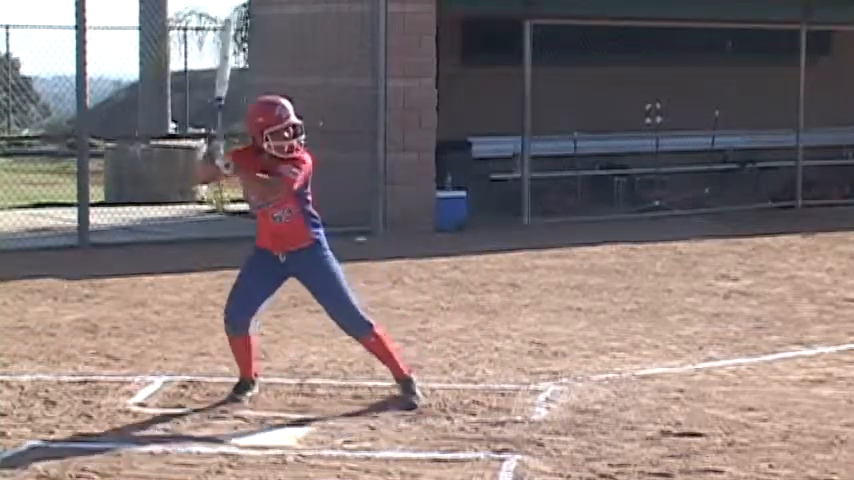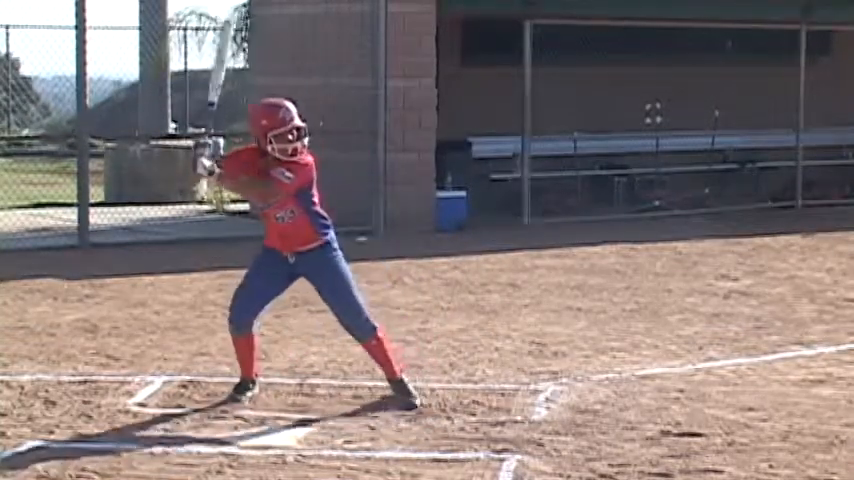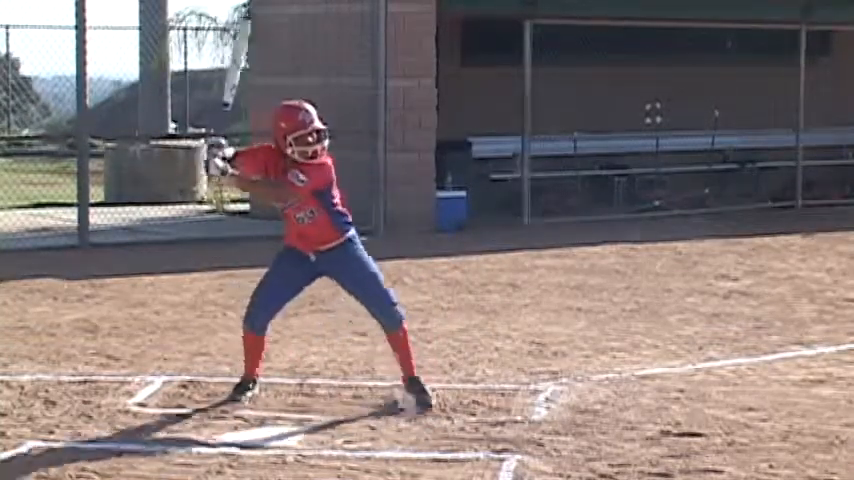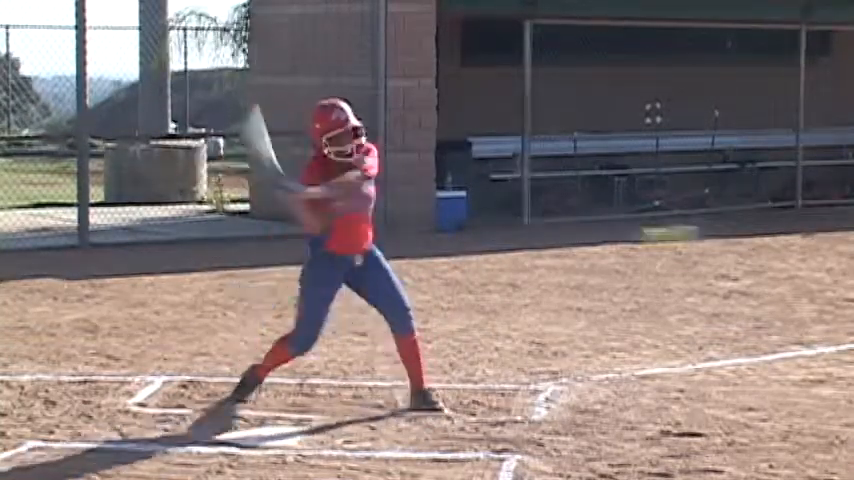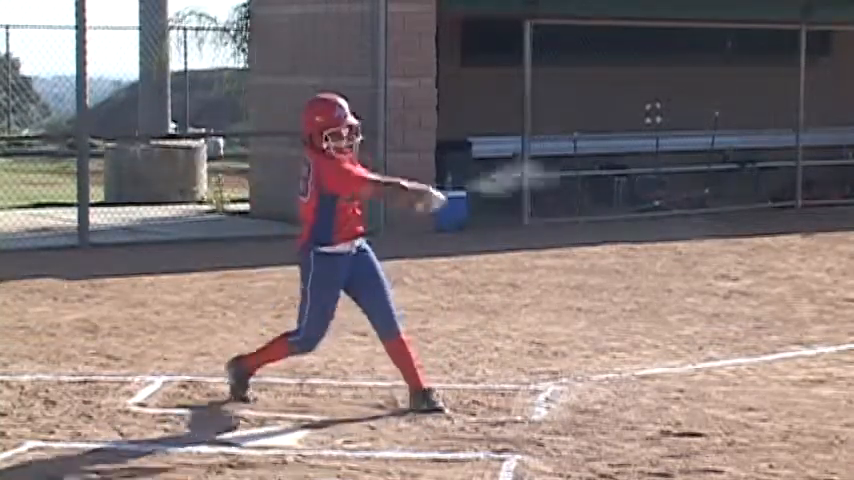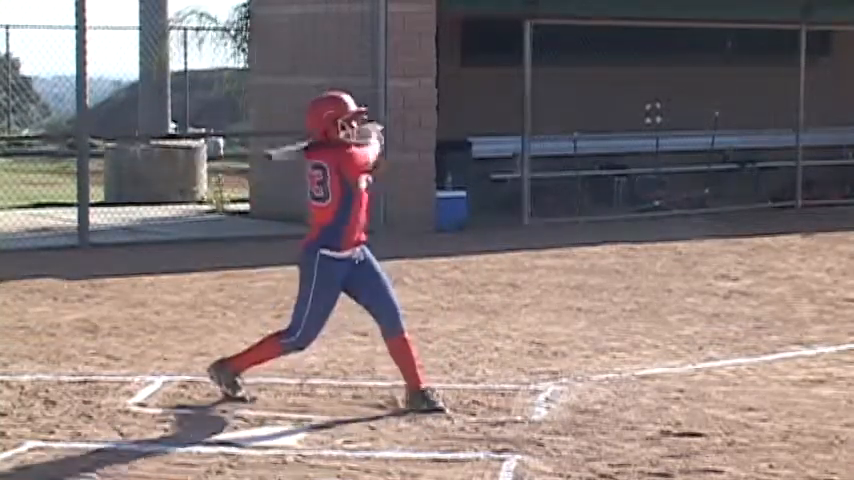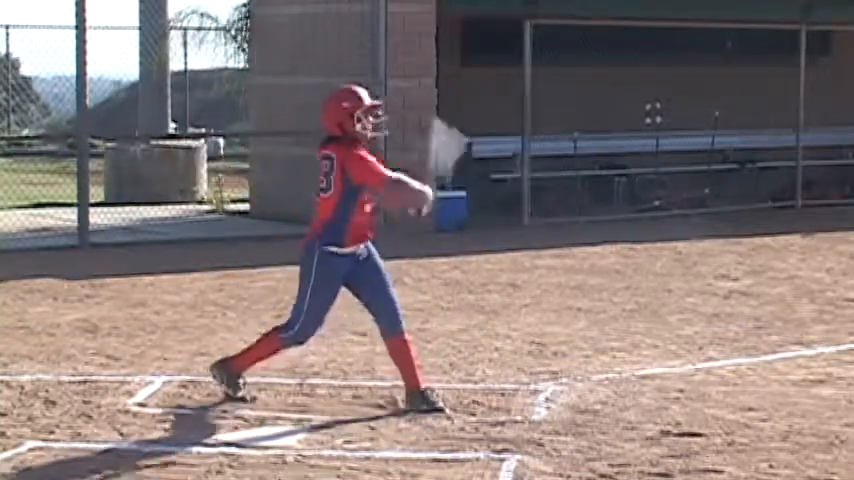
dt=0.2s
person 1, frame 1
left shoulder: (300, 161)
right shoulder: (246, 158)
left elbow: (271, 189)
right elbow: (203, 178)
left wrist: (230, 169)
right wrist: (213, 157)
left hip: (309, 250)
right hip: (268, 253)
left knee: (352, 318)
right knee: (236, 314)
left ankle: (403, 377)
right ankle: (249, 378)
person 1, frame 2
left shoulder: (303, 164)
right shoulder: (250, 158)
left elbow: (261, 193)
right elbow: (214, 167)
left wrist: (215, 174)
right wrist: (204, 157)
left hip: (319, 250)
right hip: (278, 252)
left knee: (356, 319)
right knee: (240, 313)
left ankle: (396, 378)
right ankle: (249, 379)
person 1, frame 3
left shoulder: (322, 166)
right shoulder: (271, 157)
left elbow: (274, 193)
right elbow: (233, 161)
left wrist: (230, 175)
right wrist: (223, 157)
left hip: (341, 248)
right hip: (299, 252)
left knee: (389, 310)
right knee: (257, 313)
left ankle: (412, 382)
right ankle: (249, 379)
person 1, frame 4
left shoulder: (367, 153)
right shoulder: (314, 169)
left elbow: (353, 178)
right elbow: (313, 223)
left wrist: (319, 191)
right wrist: (304, 202)
left hip: (363, 254)
right hip: (326, 259)
left knee: (401, 316)
right knee: (303, 338)
left ankle: (419, 391)
right ankle: (255, 376)
person 1, frame 5
left shoulder: (331, 154)
right shoulder: (329, 166)
left elbow: (372, 181)
right elbow: (376, 188)
left wrist: (415, 191)
right wrist: (416, 190)
left hip: (353, 250)
right hip: (323, 256)
left knee: (386, 319)
right knee: (307, 338)
left ankle: (419, 390)
right ankle: (244, 366)
person 1, frame 6
left shoulder: (318, 154)
right shoulder: (345, 158)
right elbow: (371, 152)
right wrist: (371, 139)
left hip: (352, 253)
right hip: (325, 258)
left knee: (390, 315)
right knee: (299, 336)
left ankle: (416, 390)
right ankle: (228, 368)
person 1, frame 7
left shoulder: (336, 150)
right shoulder: (353, 157)
left elbow: (378, 185)
right elbow: (392, 185)
left wrist: (410, 194)
right wrist: (422, 191)
left hip: (360, 249)
right hip: (328, 253)
left knee: (391, 316)
right knee: (300, 329)
left ankle: (415, 391)
right ankle: (230, 369)
